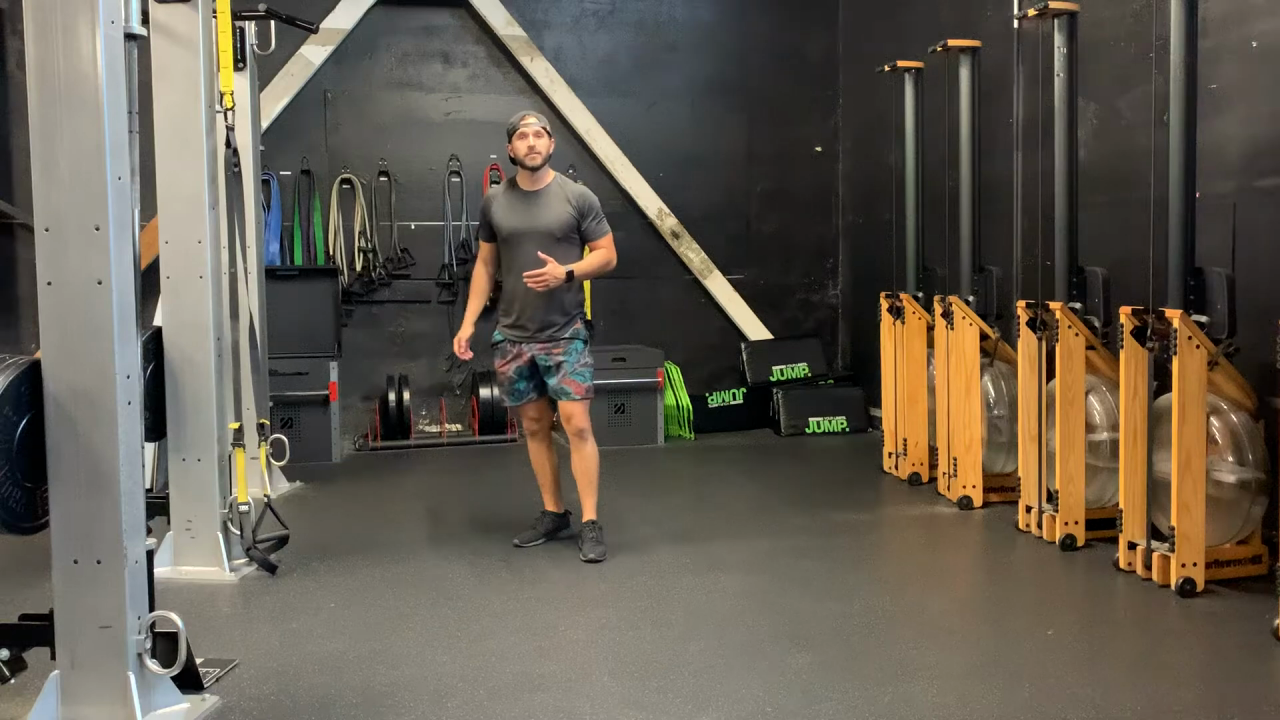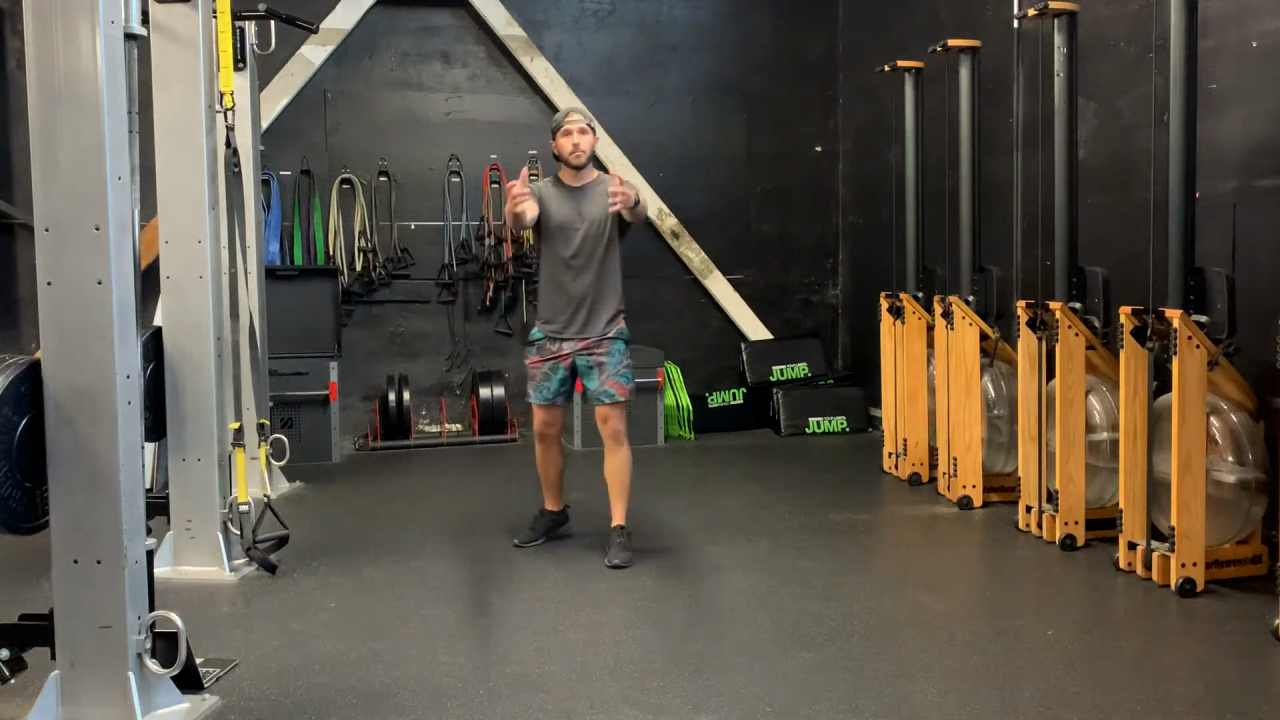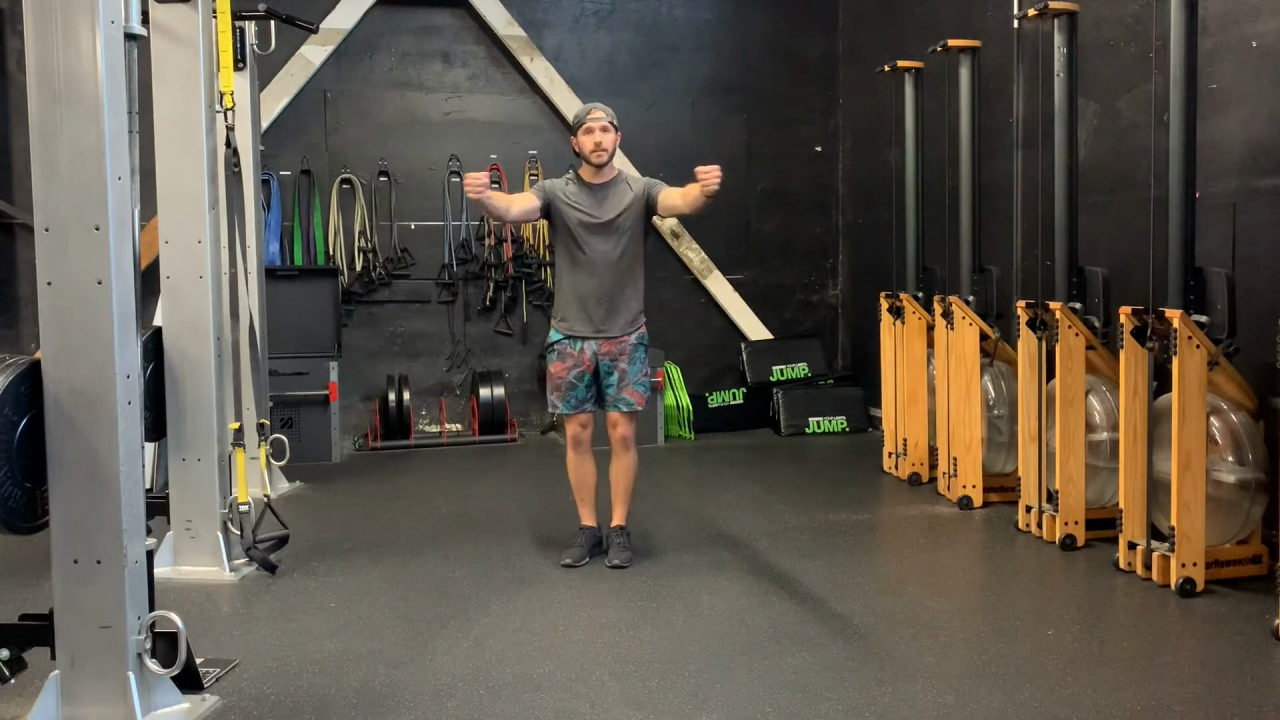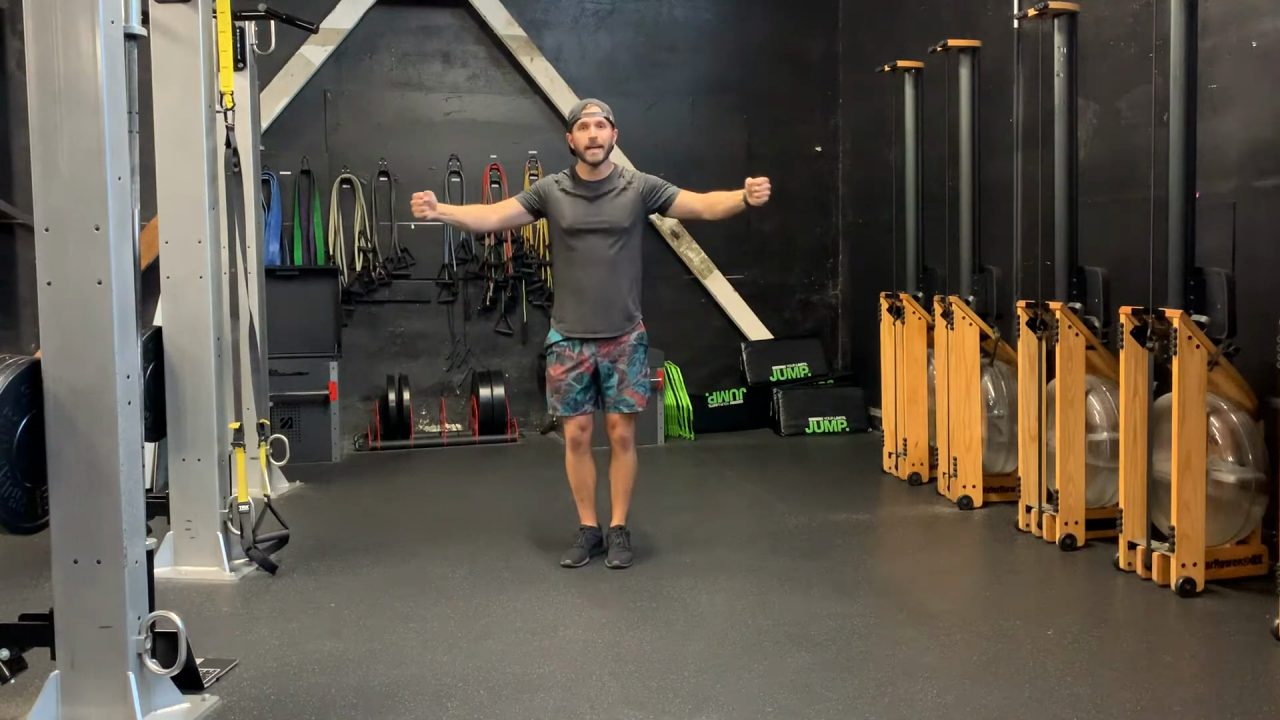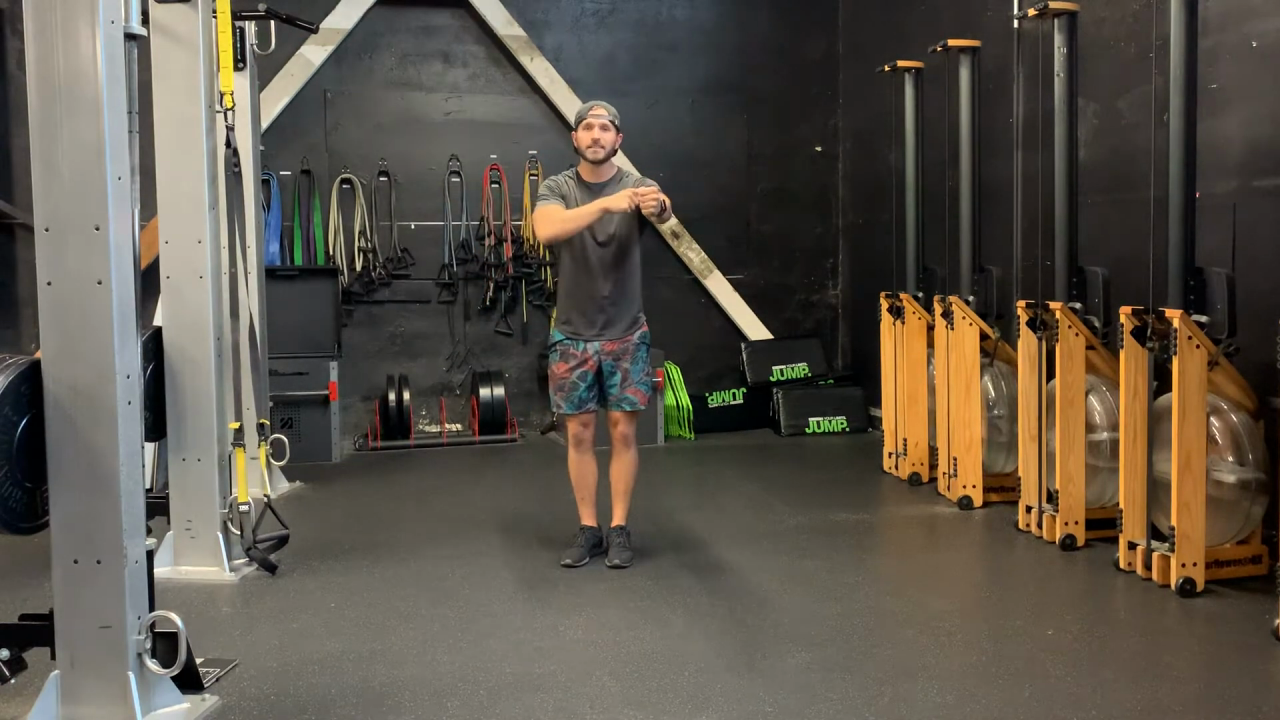
dt=1s
person 1, frame 1
left shoulder: (577, 197)
right shoulder: (494, 201)
left elbow: (607, 255)
right elbow: (485, 264)
left wrist: (567, 273)
right wrist: (467, 323)
left hip: (565, 334)
right hip: (513, 336)
left knee: (577, 424)
right knee: (534, 426)
left ankle: (590, 524)
right ankle: (553, 513)
person 1, frame 2
left shoulder: (615, 189)
right shoulder: (540, 192)
left elbow: (639, 209)
right elbow: (524, 217)
left wrist: (630, 200)
right wrist: (514, 207)
left hip: (605, 332)
right hip: (550, 334)
left knee: (613, 429)
right knee: (546, 429)
left ankle: (619, 529)
right ankle: (553, 512)
person 1, frame 3
left shoulder: (640, 189)
right shoulder: (556, 191)
left elbow: (680, 202)
right elbow: (514, 210)
left wrist: (703, 189)
right wrist: (485, 197)
left hip: (626, 335)
right hip: (570, 335)
left knee: (622, 433)
right knee: (577, 434)
left ankle: (618, 529)
right ankle: (588, 528)
person 1, frame 4
left shoulder: (639, 187)
right shoulder: (551, 190)
left elbow: (701, 206)
right elbow: (494, 217)
left wrist: (744, 198)
right wrist: (440, 210)
left hip: (624, 337)
right hip: (568, 337)
left knee: (622, 434)
right knee: (576, 436)
left ankle: (618, 529)
right ankle: (588, 529)
person 1, frame 5
left shoulder: (637, 185)
right shoulder: (555, 189)
left elbow: (661, 212)
right elbow: (546, 231)
left wrist: (657, 206)
right wrist: (605, 203)
left hip: (626, 335)
right hip: (572, 336)
left knee: (623, 432)
right knee: (579, 434)
left ankle: (619, 528)
right ankle: (587, 528)
